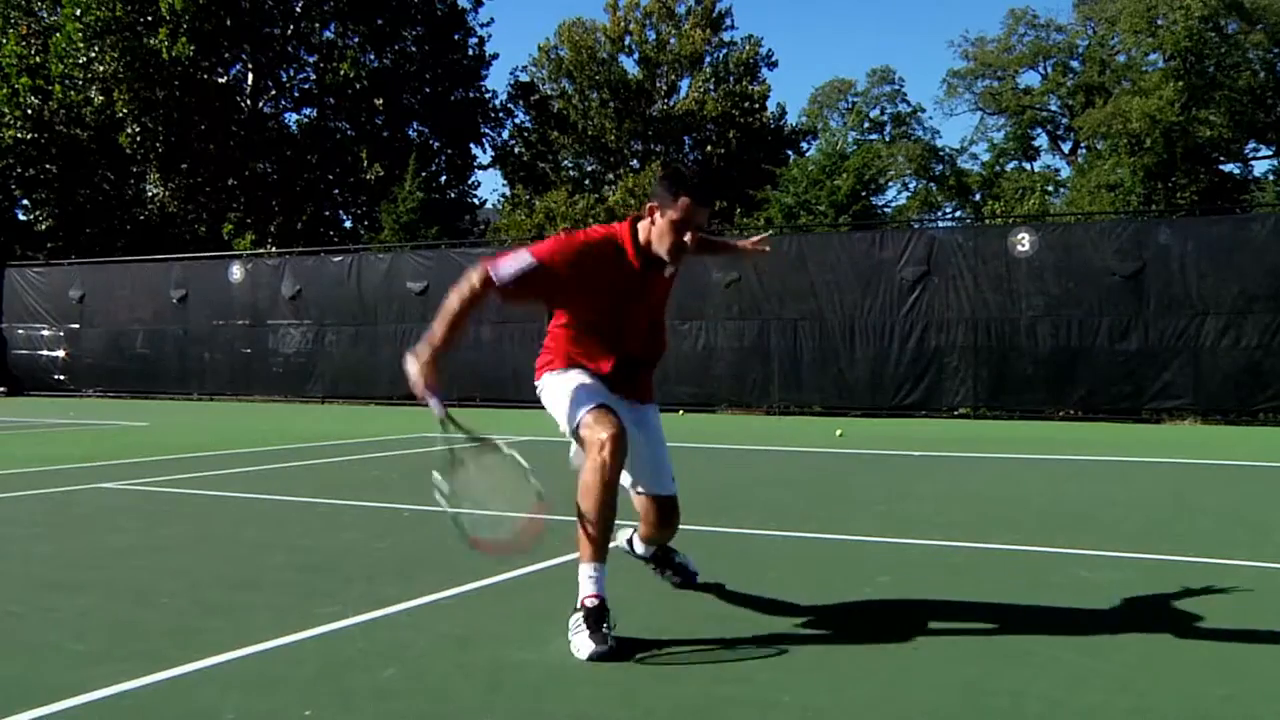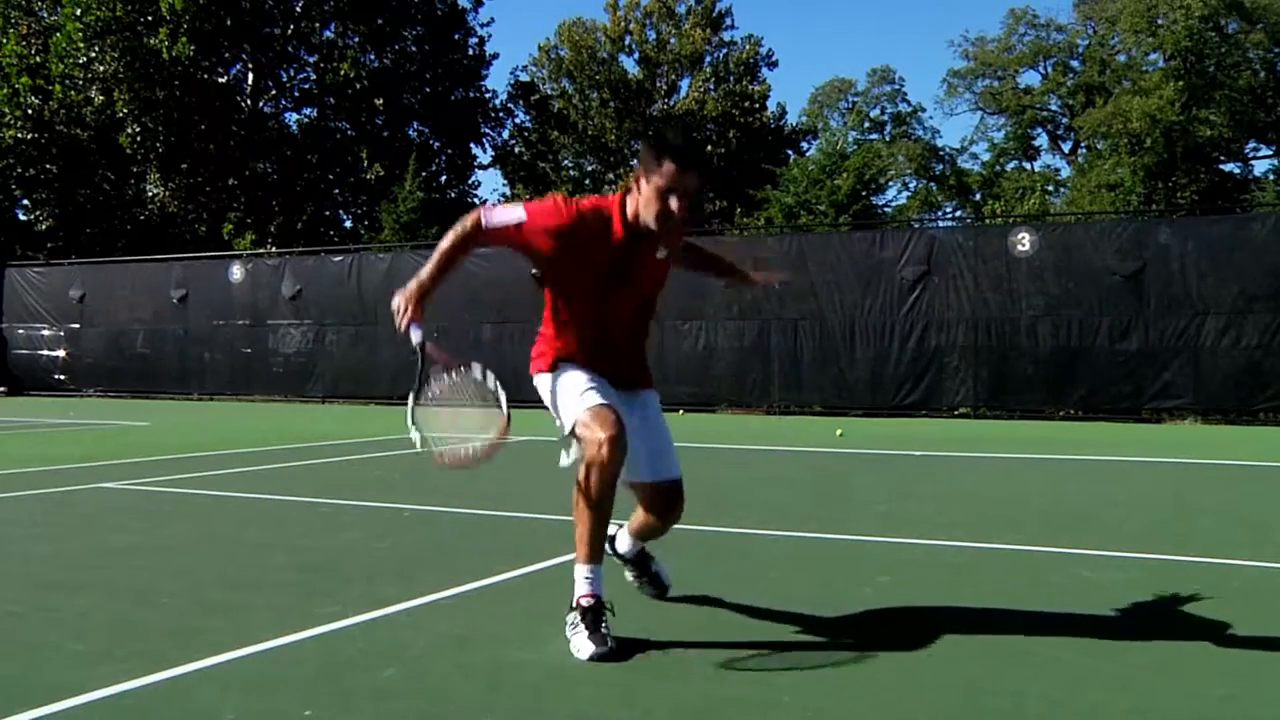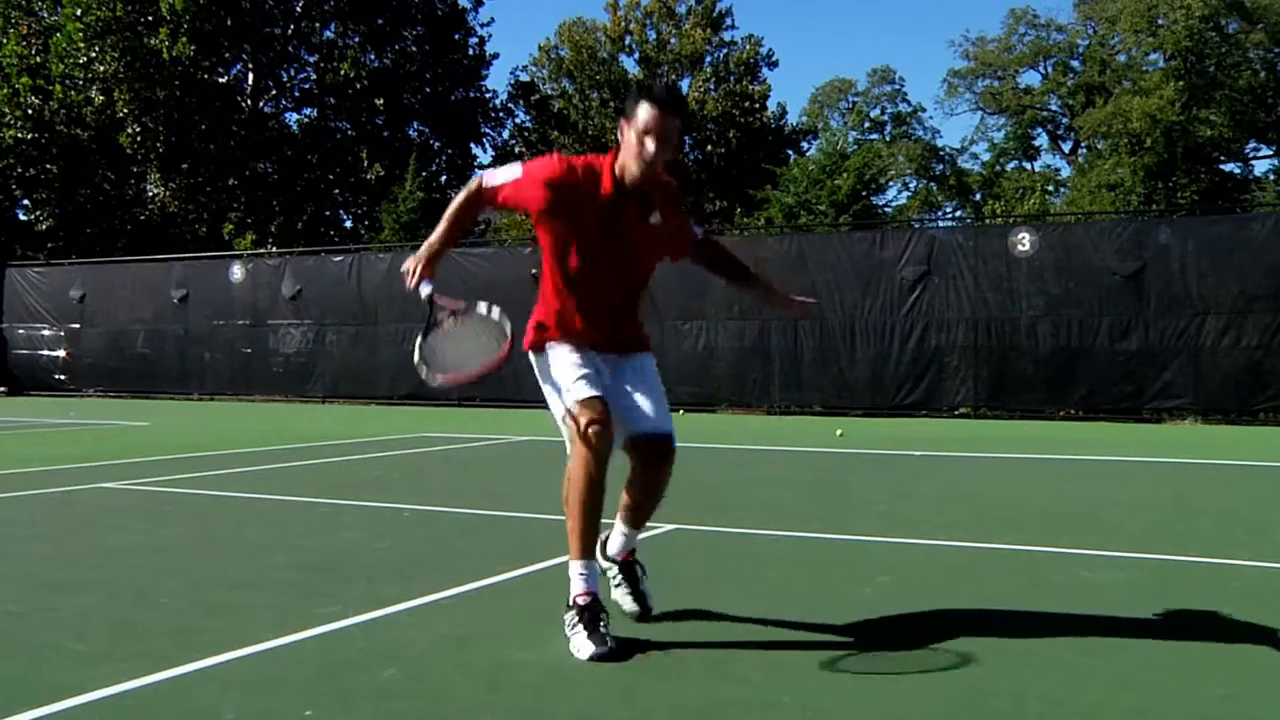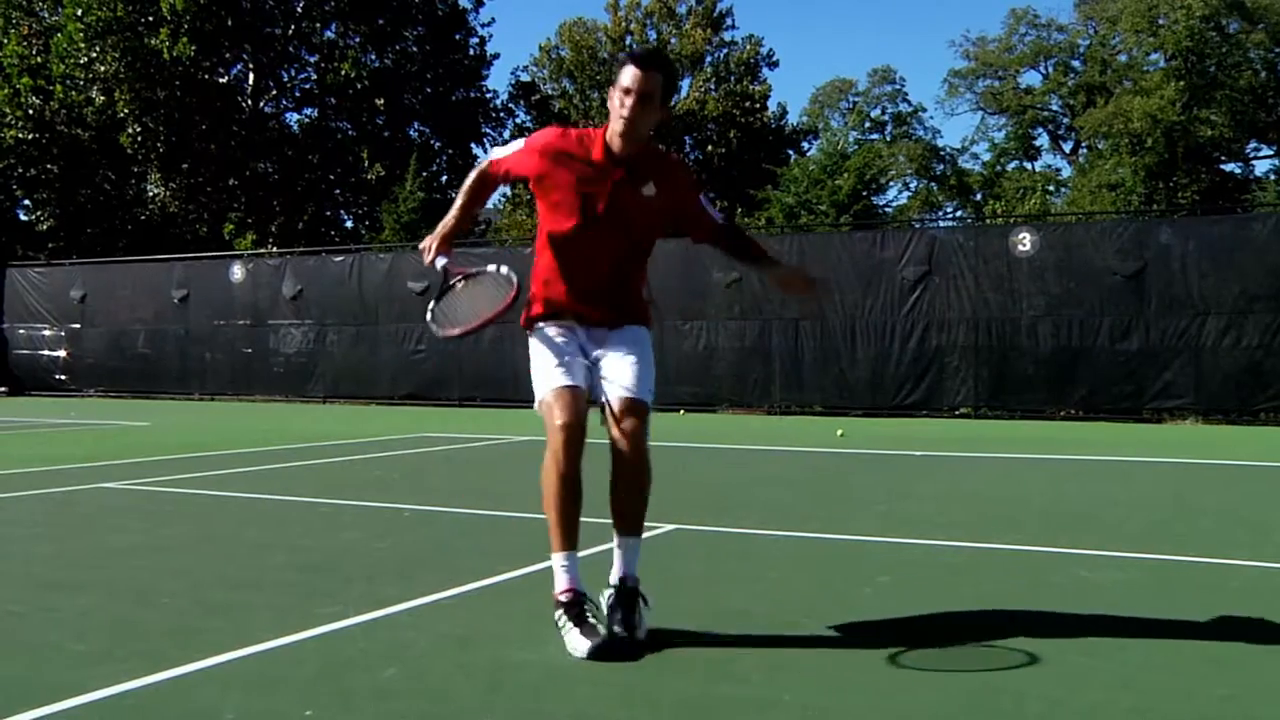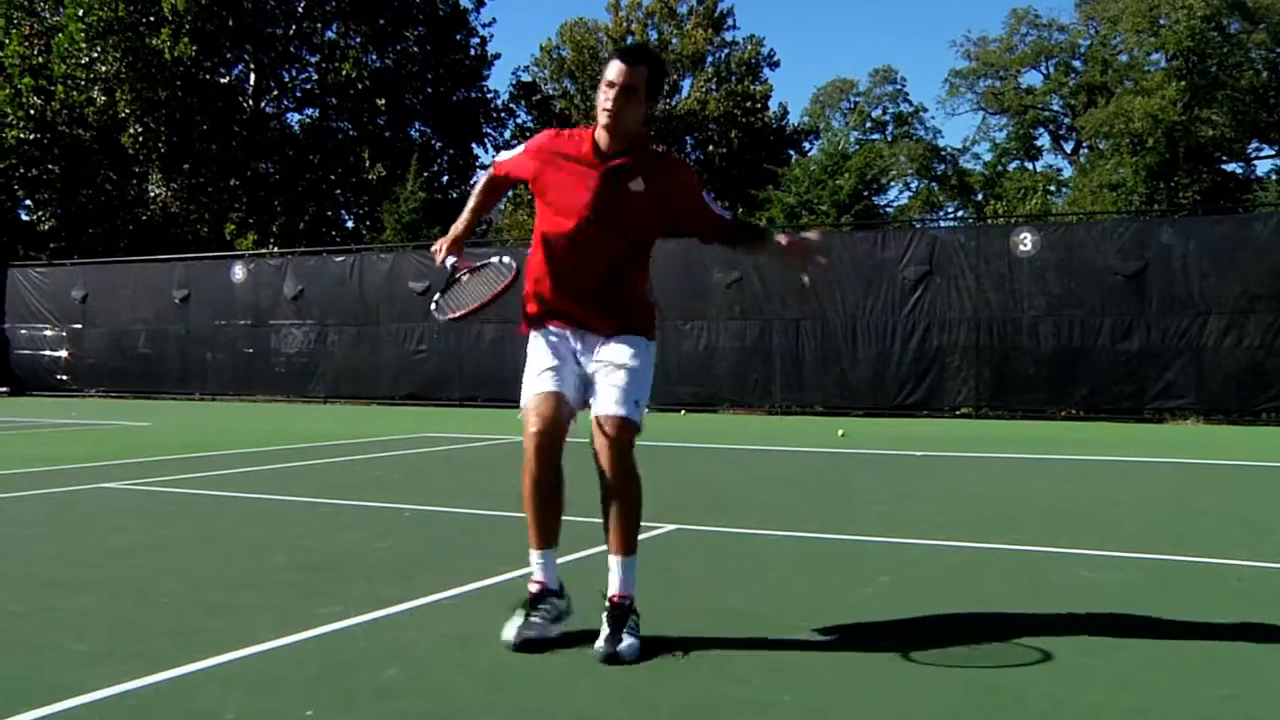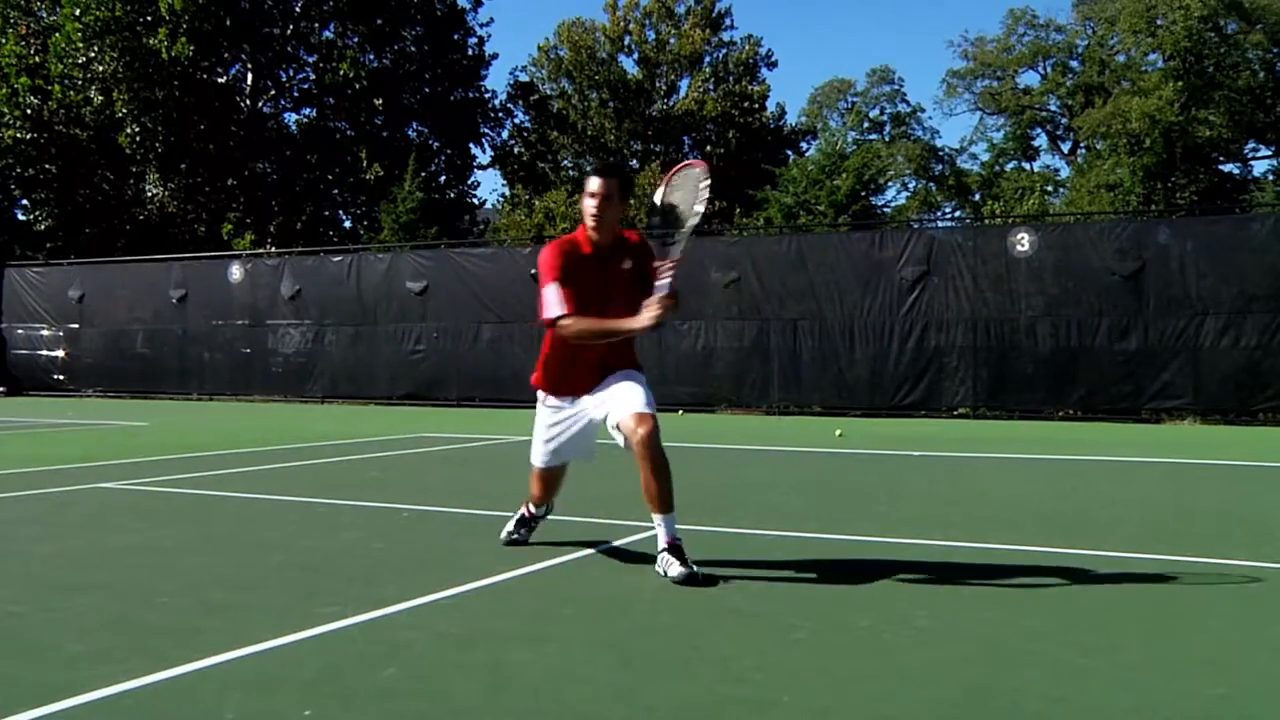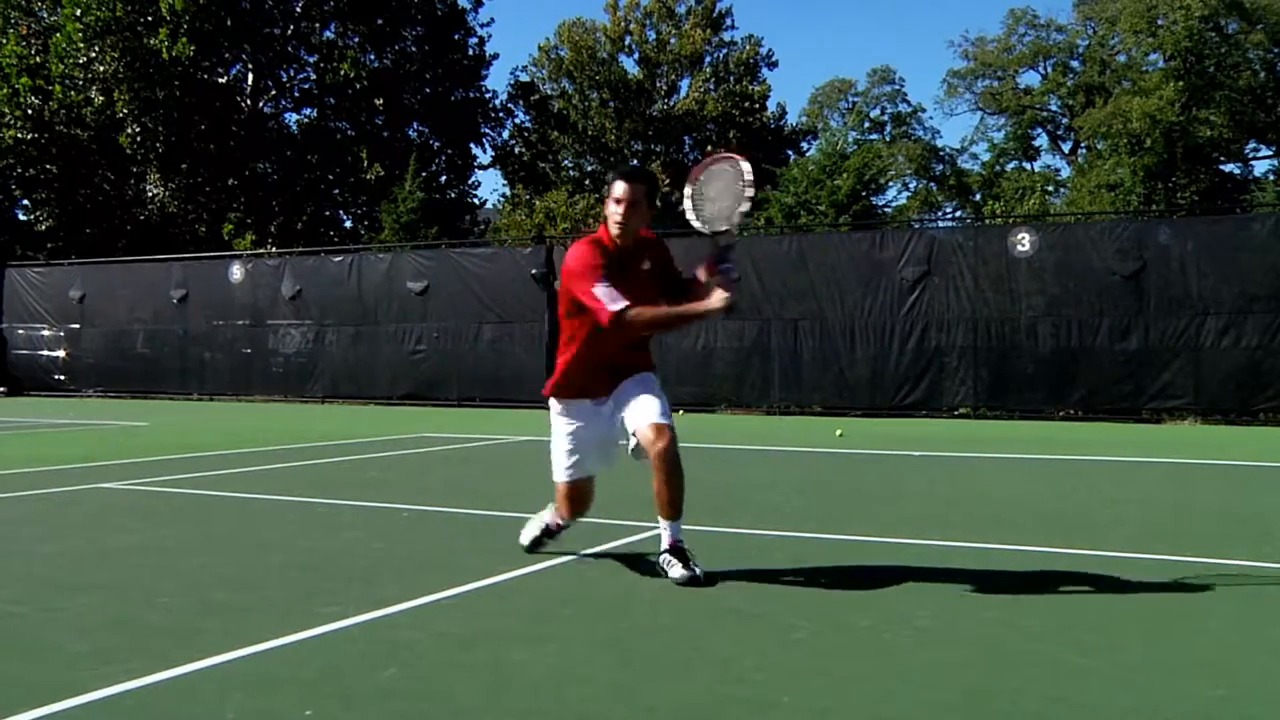
dt=0.1s
person 1, frame 1
left shoulder: (665, 248)
right shoulder: (585, 249)
right elbow: (480, 278)
left wrist: (730, 247)
right wrist: (431, 347)
left hip: (633, 389)
right hip: (574, 376)
left knee: (663, 516)
right knee: (608, 437)
left ankle: (645, 543)
right ankle: (589, 604)
person 1, frame 2
left shoulder: (664, 229)
right shoulder: (569, 219)
right elbow: (474, 226)
left wrist: (741, 276)
right wrist: (421, 284)
left hip: (630, 379)
right hip: (570, 367)
left knee: (666, 504)
right knee: (606, 438)
left ankle: (629, 542)
right ankle: (585, 604)
person 1, frame 3
left shoulder: (666, 203)
right shoulder: (559, 177)
left elbow: (704, 251)
right elbow: (477, 191)
left wrist: (766, 290)
right wrist: (431, 250)
left hip: (625, 351)
right hip: (561, 343)
left knee: (657, 455)
right knee: (593, 434)
left ankle: (621, 547)
right ankle: (581, 600)
person 1, frame 4
left shoulder: (669, 174)
right shoulder: (553, 147)
left elbow: (720, 233)
right elbow: (488, 170)
left wrist: (775, 267)
right wrist: (448, 230)
left hip: (623, 324)
right hip: (557, 321)
left knee: (629, 426)
right knee: (565, 425)
left ankle: (625, 580)
right ankle: (569, 596)
person 1, frame 5
left shoulder: (666, 171)
right shoulder: (549, 148)
left elbow: (724, 228)
right elbow: (495, 174)
left wrist: (778, 242)
right wrist: (459, 233)
left hip: (622, 332)
right hip: (557, 325)
left knee: (613, 439)
right knee: (541, 428)
left ankle: (621, 600)
right ankle: (544, 589)
person 1, frame 6
left shoulder: (637, 248)
right shoulder: (557, 255)
left elbow: (656, 306)
right elbow: (566, 328)
left wrist: (666, 292)
right wrist: (631, 324)
left hip: (616, 371)
right hip: (560, 381)
left knee: (644, 432)
right knee: (544, 481)
left ankle: (668, 545)
right ankle: (533, 512)
person 1, frame 7
left shoulder: (654, 248)
right shoulder: (583, 256)
left elbow: (674, 301)
right elbow: (628, 319)
left wrist: (702, 284)
right wrist: (702, 307)
left hip: (631, 376)
right hip: (575, 387)
left knee: (661, 440)
right knee: (574, 505)
left ankle: (672, 546)
right ankle: (556, 516)
